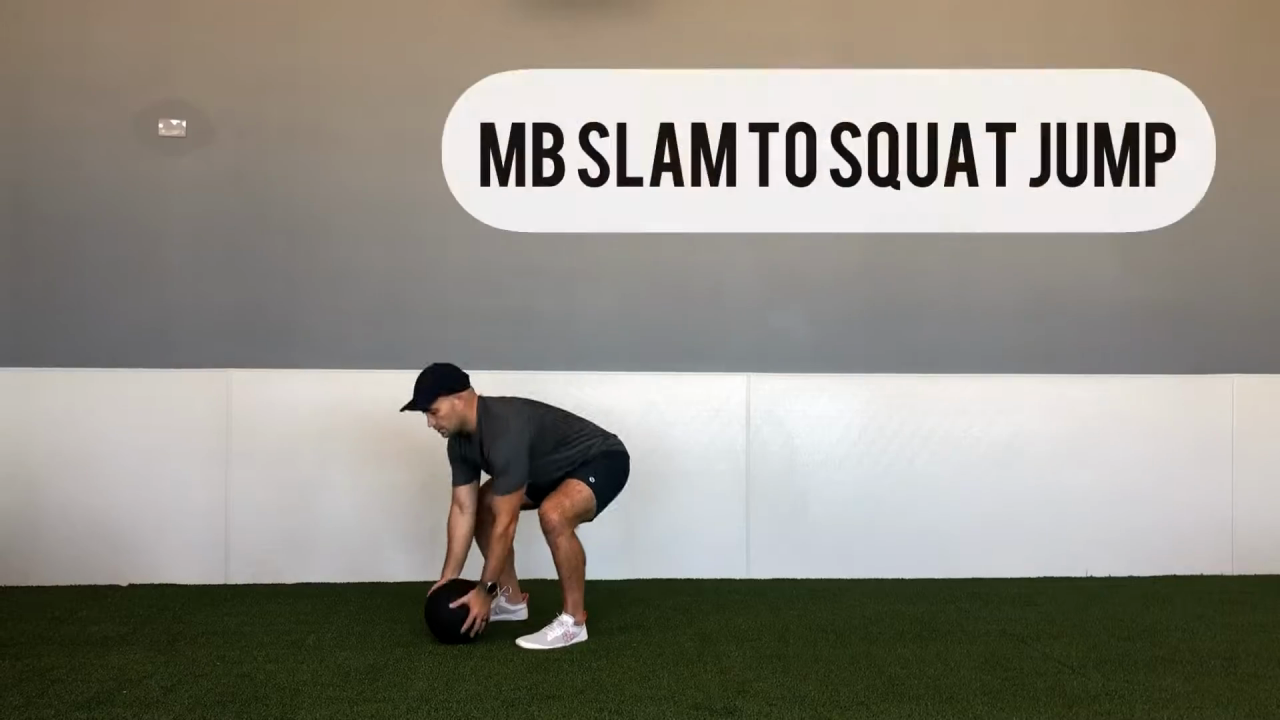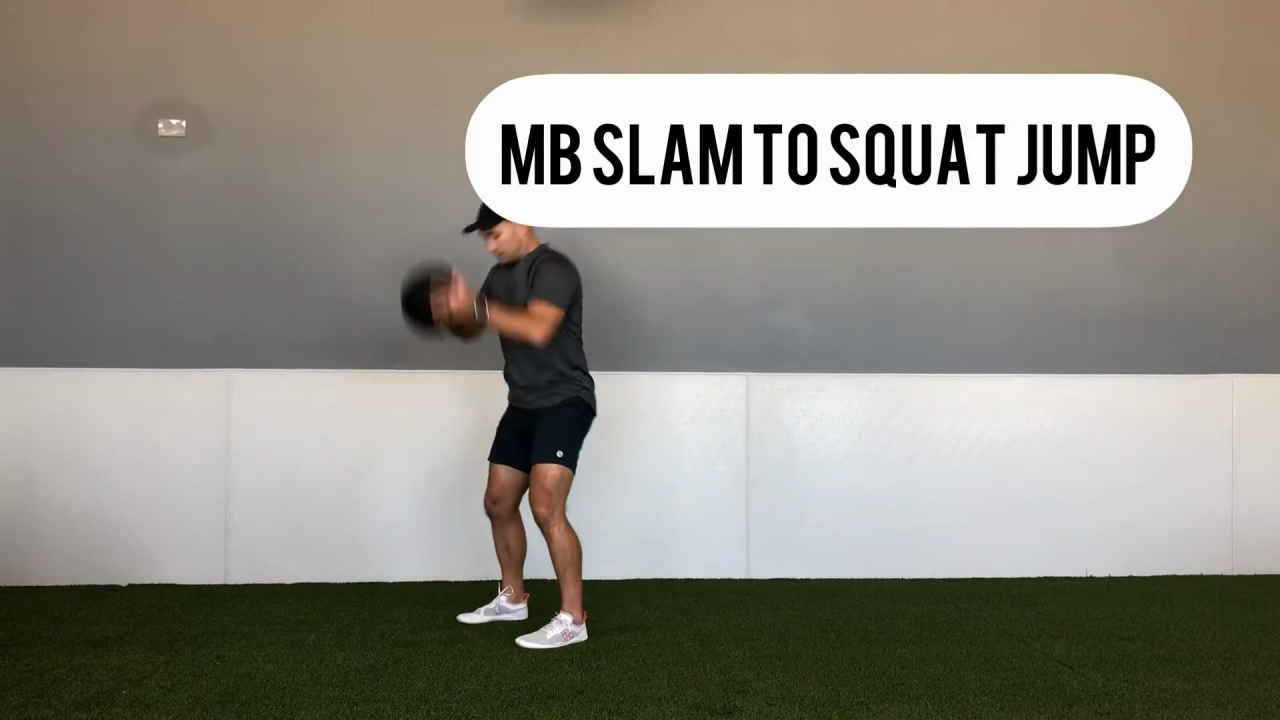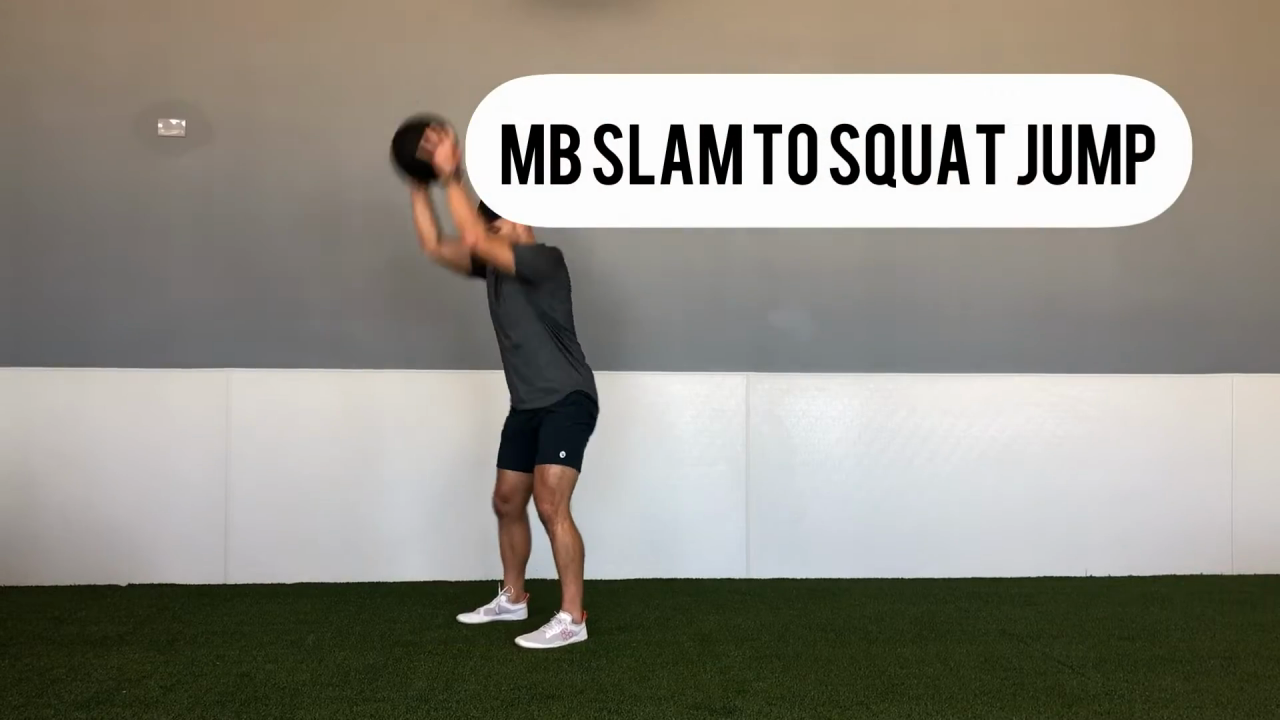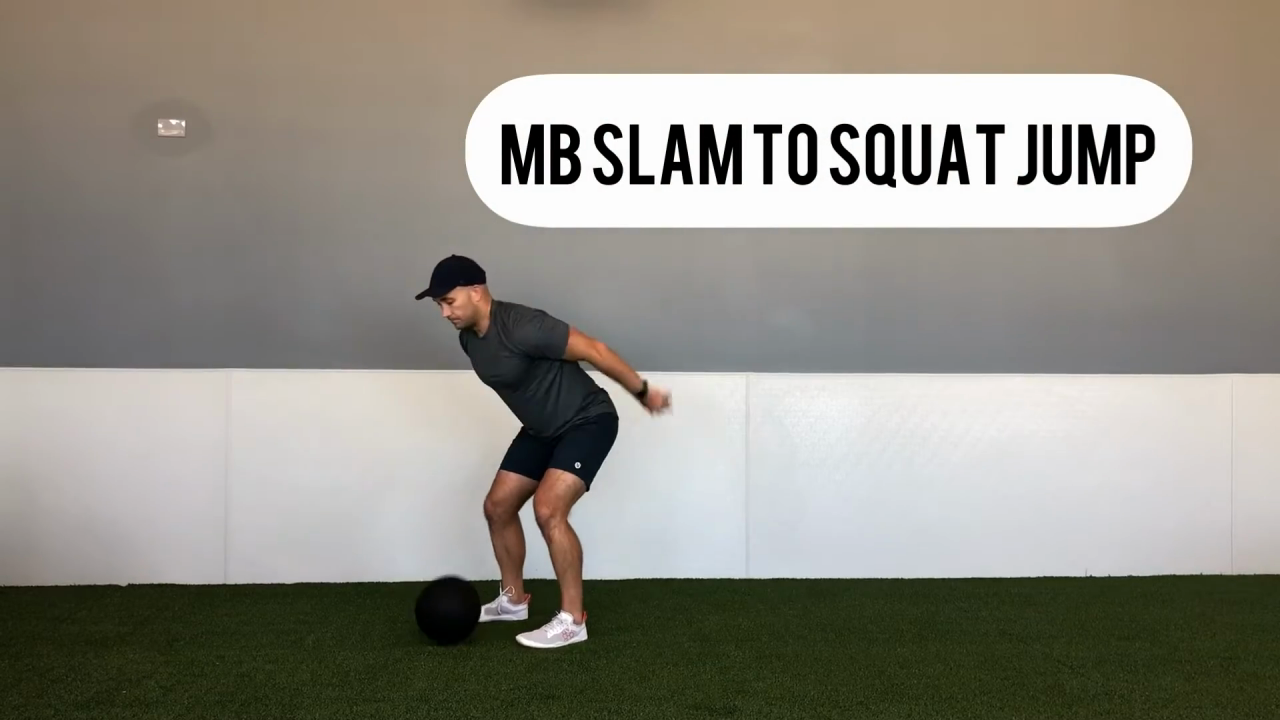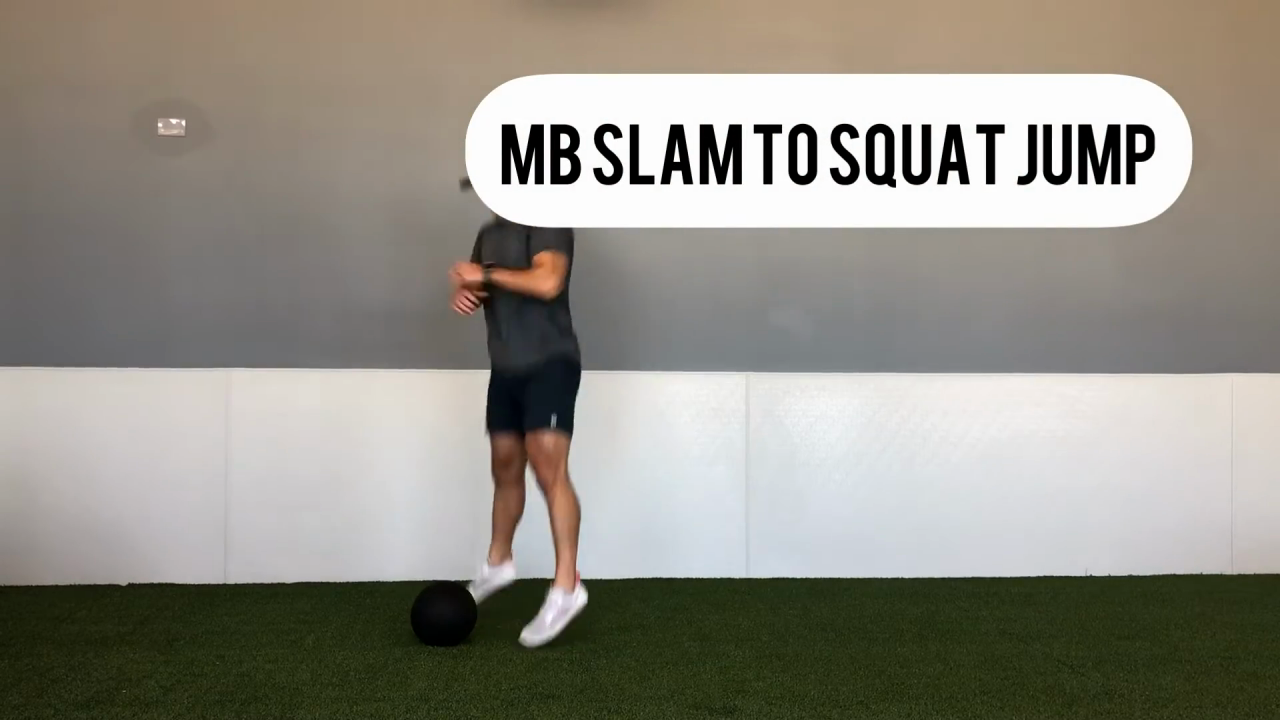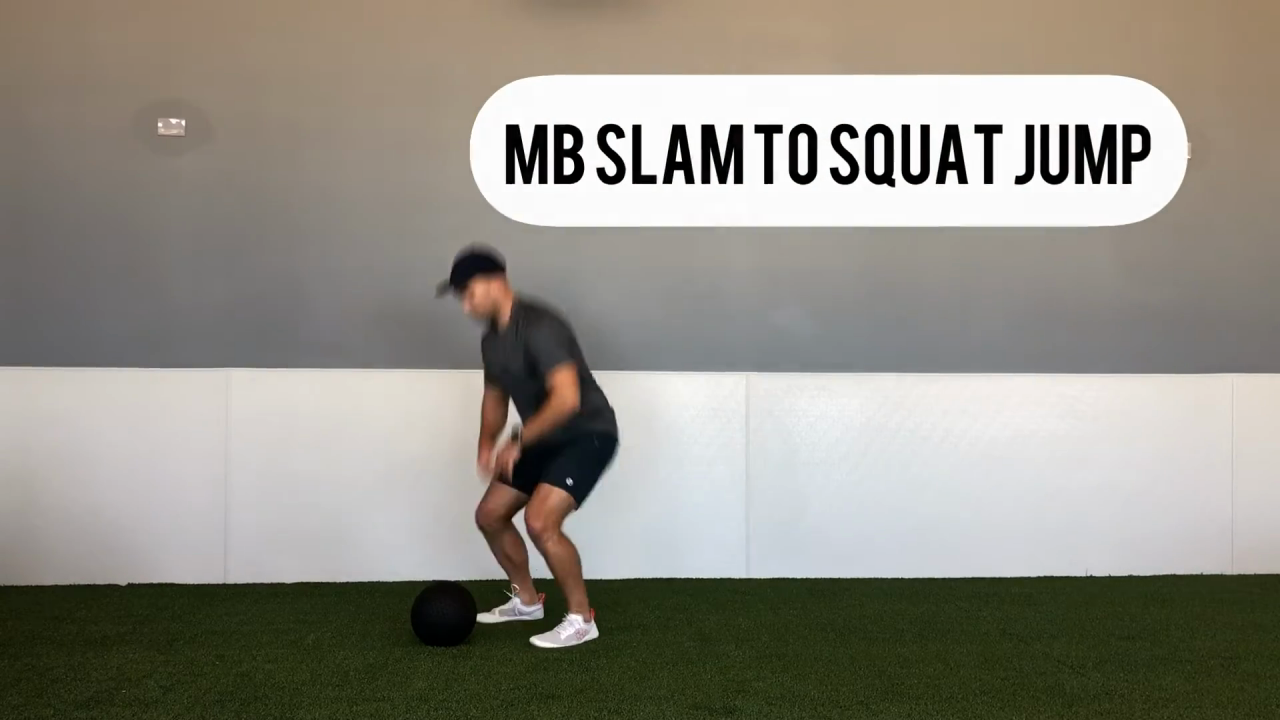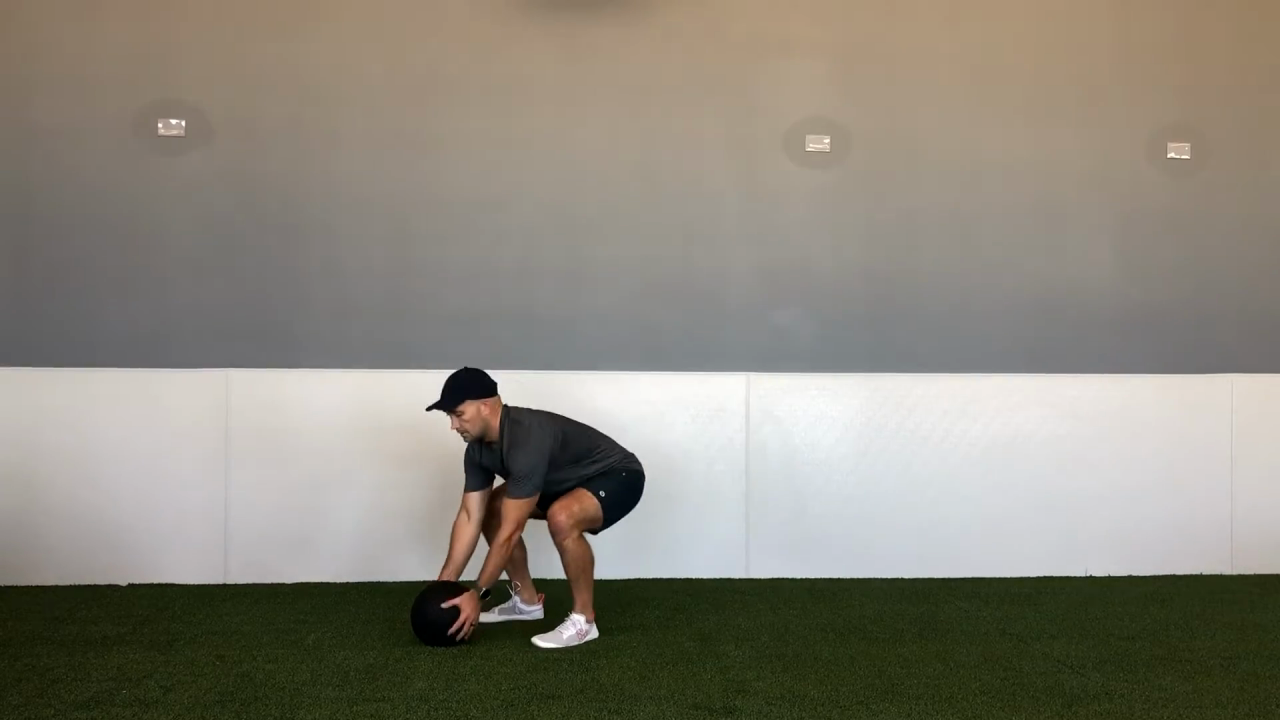
dt=0.5s
person 1, frame 1
left shoulder: (505, 434)
right shoulder: (460, 440)
left elbow: (505, 522)
right elbow: (463, 509)
left wrist: (484, 590)
right wrist: (449, 575)
left hip: (603, 461)
left knee: (554, 516)
right knee: (480, 509)
left ankle: (573, 621)
right ankle: (512, 600)
person 1, frame 2
left shoulder: (554, 269)
right shoulder: (501, 275)
left elbow: (536, 330)
right elbow: (470, 328)
left wrist: (477, 307)
right wrist: (451, 310)
left hip: (563, 404)
right hip: (522, 406)
left knee: (546, 508)
right knee: (498, 504)
left ankle: (572, 619)
right ankle: (512, 599)
person 1, frame 3
left shoulder: (545, 260)
right shoulder: (494, 266)
left elbow: (479, 242)
right elbow: (438, 248)
left wrist: (451, 173)
right wrist: (419, 181)
left hip: (566, 403)
right hip: (527, 407)
left knee: (552, 505)
right knee: (507, 502)
left ankle: (572, 617)
right ankle: (510, 596)
person 1, frame 4
left shoulder: (521, 327)
right shoulder: (468, 339)
left elbow: (593, 350)
left wrist: (643, 391)
left hip: (587, 421)
right hip: (541, 428)
left knee: (548, 510)
right knee: (497, 506)
left ankle: (572, 619)
right ankle: (513, 598)
person 1, frame 5
left shoulder: (546, 222)
right shoulder: (491, 232)
left elbow: (547, 284)
right elbow: (477, 287)
left wrist: (485, 275)
right wrist: (465, 292)
left hip: (547, 361)
right hip: (506, 367)
left knee: (548, 471)
right knee: (505, 471)
left ankle: (566, 587)
right ankle: (499, 562)
person 1, frame 6
left shoulder: (539, 329)
right shoulder: (492, 338)
left elbow: (567, 401)
right elbow: (494, 396)
left wrist: (518, 443)
right wrist: (486, 442)
left hip: (588, 435)
right hip: (542, 439)
left knee: (541, 521)
right knee: (489, 514)
left ankle: (581, 620)
right ankle: (528, 600)
person 1, frame 7
left shoulder: (526, 443)
right shoulder: (479, 449)
left elbow: (511, 529)
right elbow: (469, 516)
left wrist: (475, 596)
right wrist: (445, 581)
left hip: (618, 477)
left knee: (563, 519)
right knee: (490, 512)
left ankle: (584, 619)
right ankle: (527, 600)
